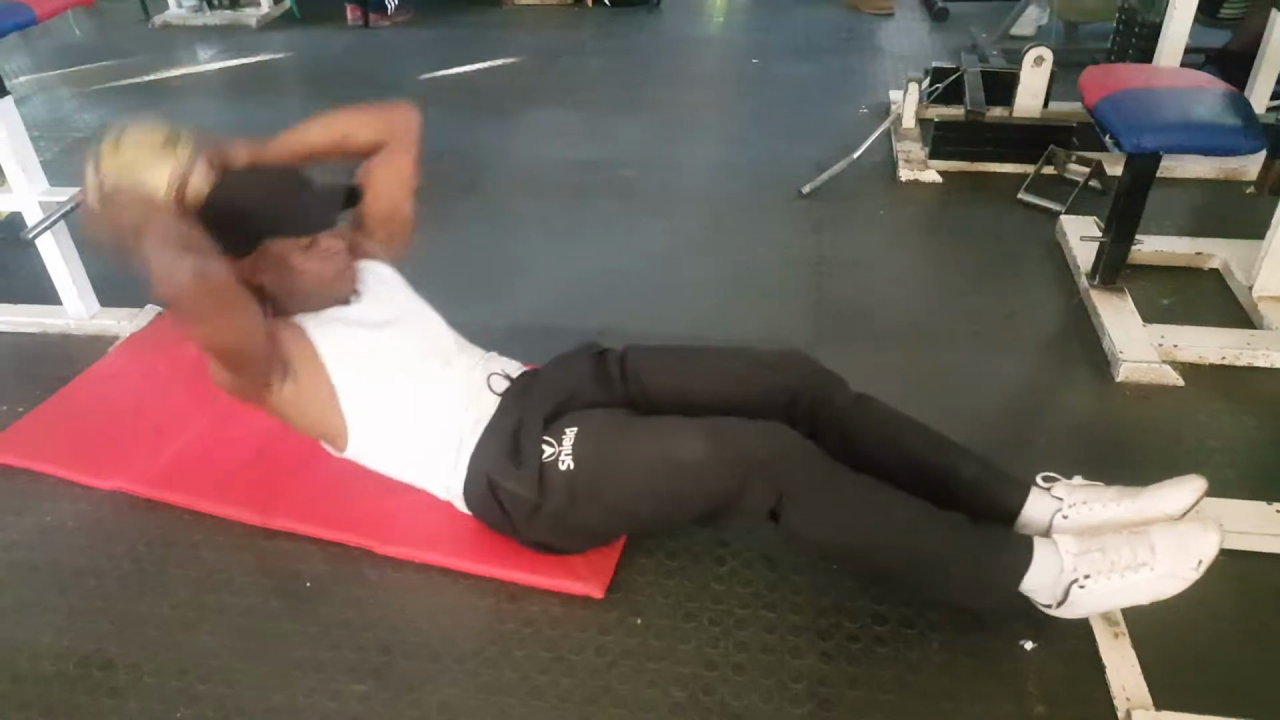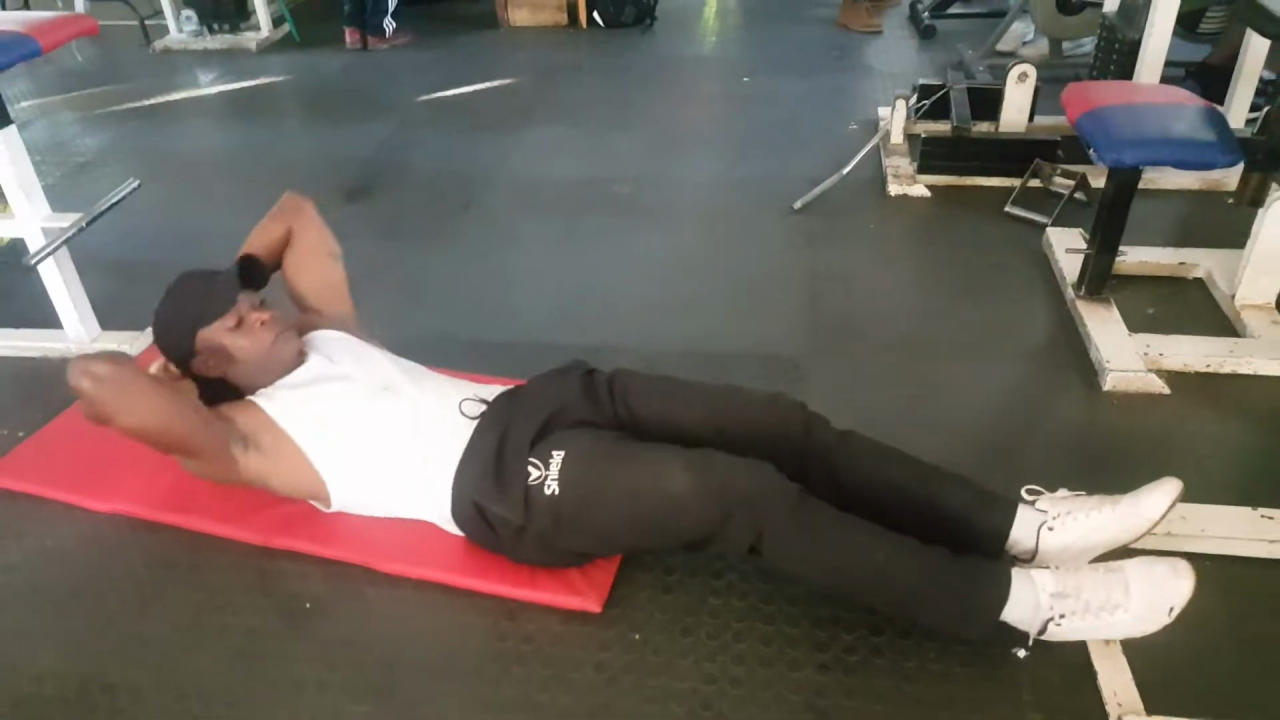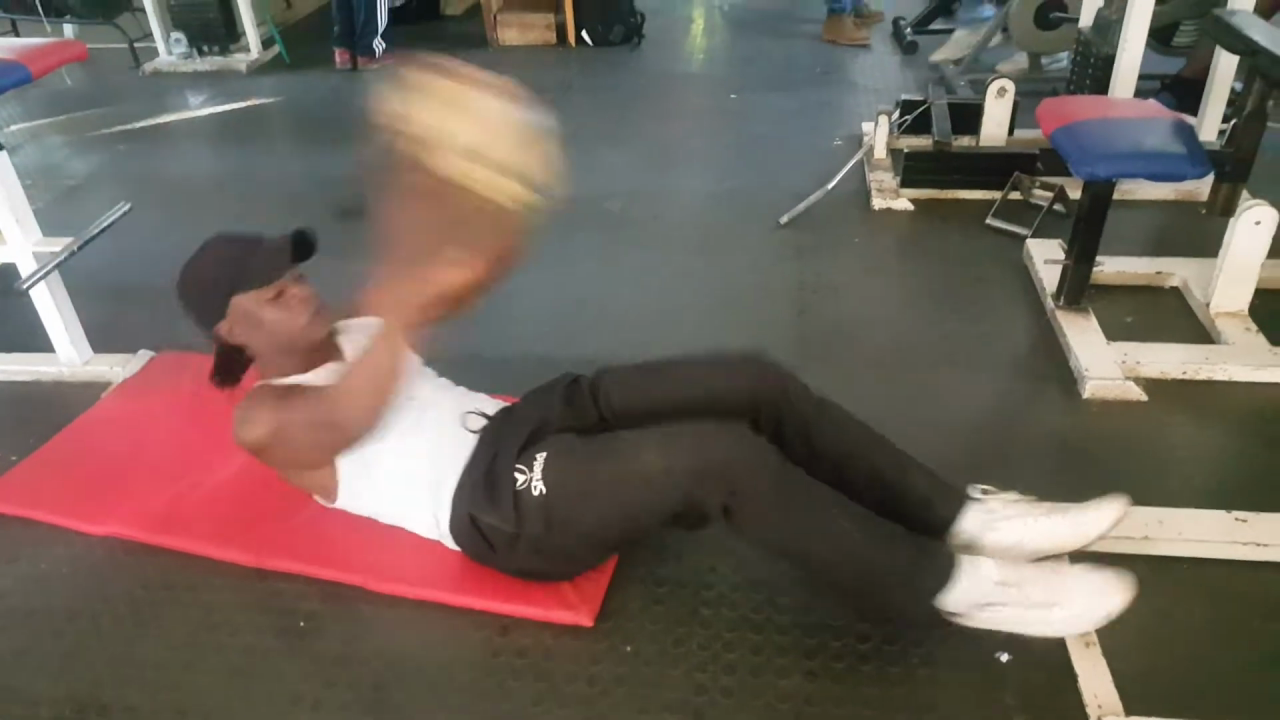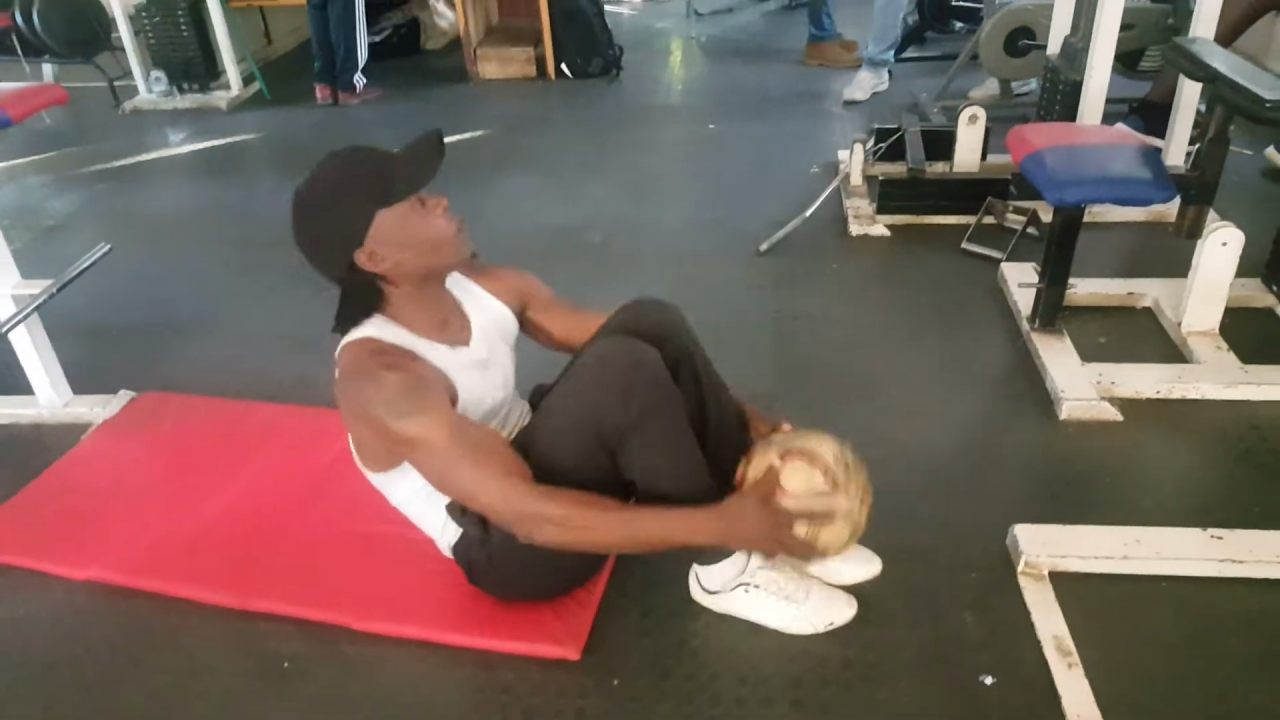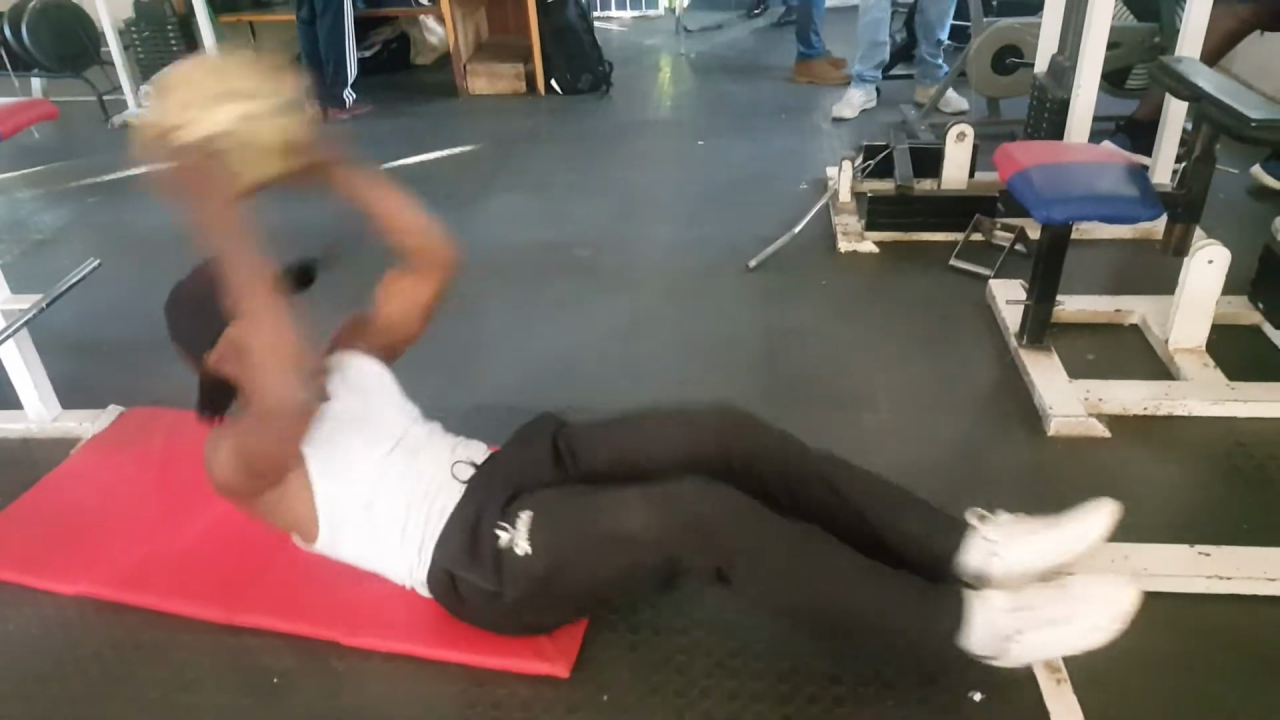
dt=0.4s
person 1, frame 1
left shoulder: (363, 262)
right shoulder: (264, 359)
left elbow: (396, 125)
right elbow: (198, 283)
left wrist: (252, 157)
right wrist: (148, 221)
left hip: (556, 388)
right hip: (519, 473)
left knee: (795, 383)
right knee: (766, 459)
left ankle: (1028, 503)
right ankle: (1037, 575)
person 1, frame 2
left shoulder: (324, 335)
right shoulder: (243, 436)
left elbow: (294, 213)
right elbow: (105, 386)
left wrist: (226, 282)
right wrist: (173, 354)
left hip: (536, 405)
right hip: (504, 487)
left knee: (782, 424)
right knee: (746, 496)
left ankle: (1017, 521)
right ankle: (1016, 600)
person 1, frame 3
left shoulder: (359, 333)
right shoulder: (271, 423)
left elbow: (469, 269)
right elbow: (358, 405)
right wrist: (409, 266)
left hip: (539, 420)
right hip: (504, 509)
left knee: (755, 379)
right knee: (725, 454)
left ankle: (963, 515)
right ankle: (955, 583)
person 1, frame 4
left shoulder: (482, 286)
right shoulder: (381, 381)
left elbow: (595, 332)
right elbow: (529, 512)
left wrist: (742, 419)
right wrist: (715, 526)
right hip: (512, 548)
left knee: (651, 321)
right knee: (626, 370)
left ankle: (764, 518)
right ankle: (728, 569)
person 1, frame 5
left shoulder: (345, 362)
right shoulder: (243, 460)
left elbow: (433, 259)
right elbow: (286, 387)
left wrist: (333, 168)
right wrist: (223, 223)
left hip: (518, 472)
right hip: (487, 565)
left knee: (730, 438)
right knee: (705, 516)
left ankle: (964, 545)
right ankle: (978, 621)
